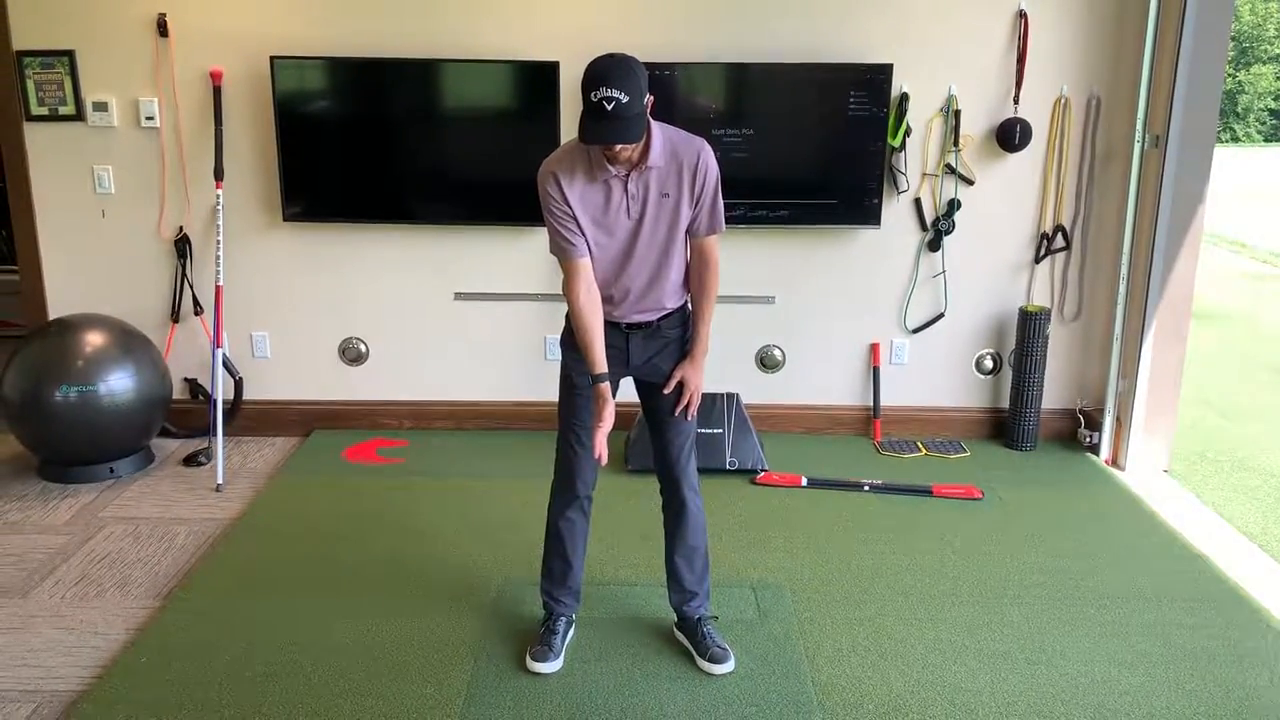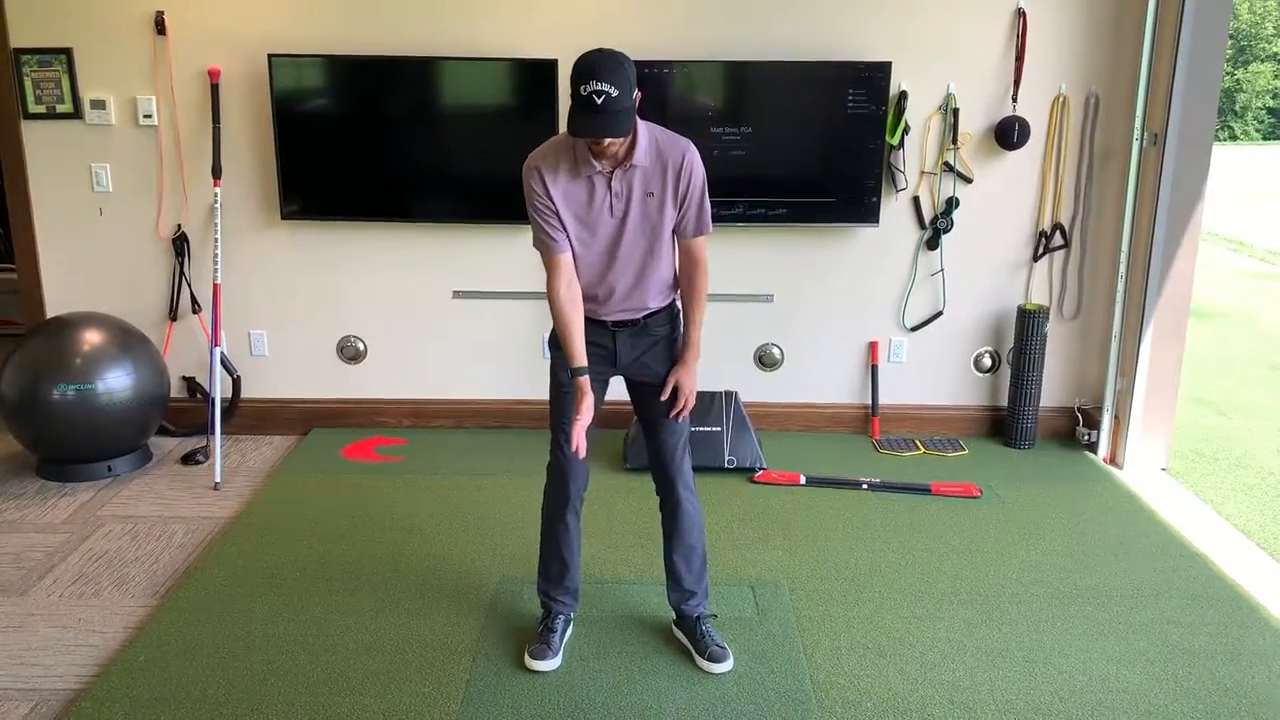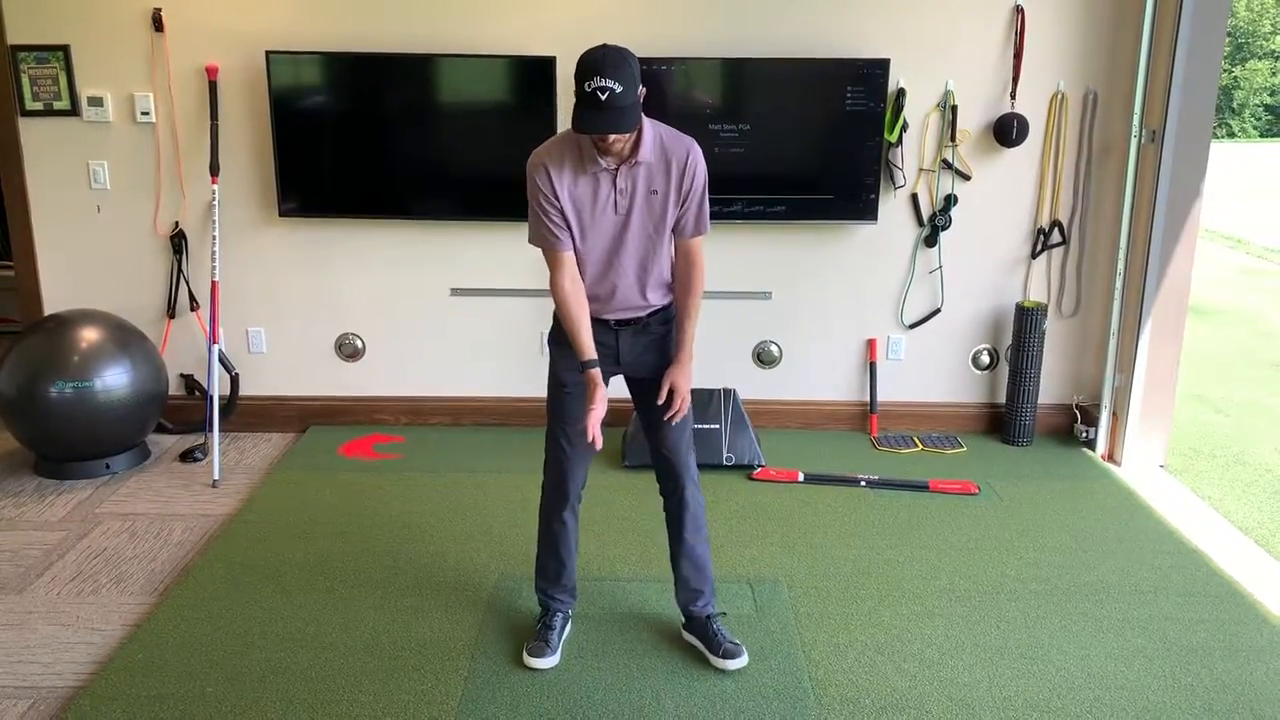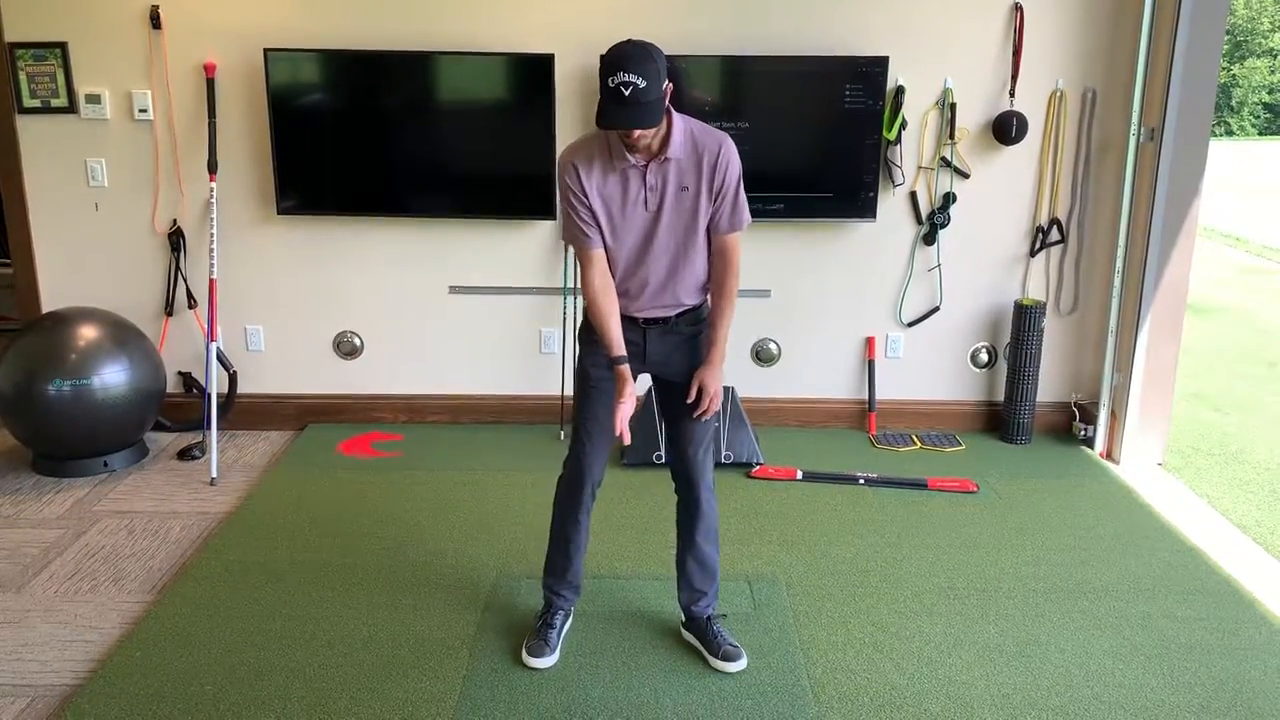
dt=0.3s
person 1, frame 1
left shoulder: (694, 158)
right shoulder: (559, 174)
left elbow: (705, 258)
right elbow: (580, 281)
left wrist: (698, 354)
right wrist: (600, 385)
left hip: (668, 332)
right hip: (592, 334)
left knee: (681, 481)
right knee: (573, 482)
left ankle: (692, 614)
right ankle: (558, 615)
person 1, frame 2
left shoulder: (678, 157)
right shoulder: (544, 169)
left elbow: (693, 259)
right elbow: (561, 276)
left wrist: (690, 357)
right wrist: (582, 380)
left hip: (655, 331)
right hip: (583, 331)
left knee: (676, 479)
right knee: (566, 480)
left ankle: (691, 612)
right ankle: (557, 612)
person 1, frame 3
left shoulder: (681, 156)
right shoulder: (547, 166)
left elbow: (689, 261)
right elbow: (563, 273)
left wrist: (683, 359)
right wrist: (591, 375)
left hip: (656, 329)
right hip: (579, 333)
left knee: (680, 477)
right knee: (563, 480)
left ankle: (699, 613)
right ankle: (555, 610)
person 1, frame 4
left shoulder: (715, 151)
right shoulder: (579, 163)
left elbow: (727, 258)
right elbow: (595, 270)
left wrist: (715, 359)
right wrist: (622, 370)
left hip: (686, 329)
right hip: (609, 330)
left knee: (696, 479)
right knee: (582, 473)
left ankle: (700, 613)
right ankle: (557, 605)
